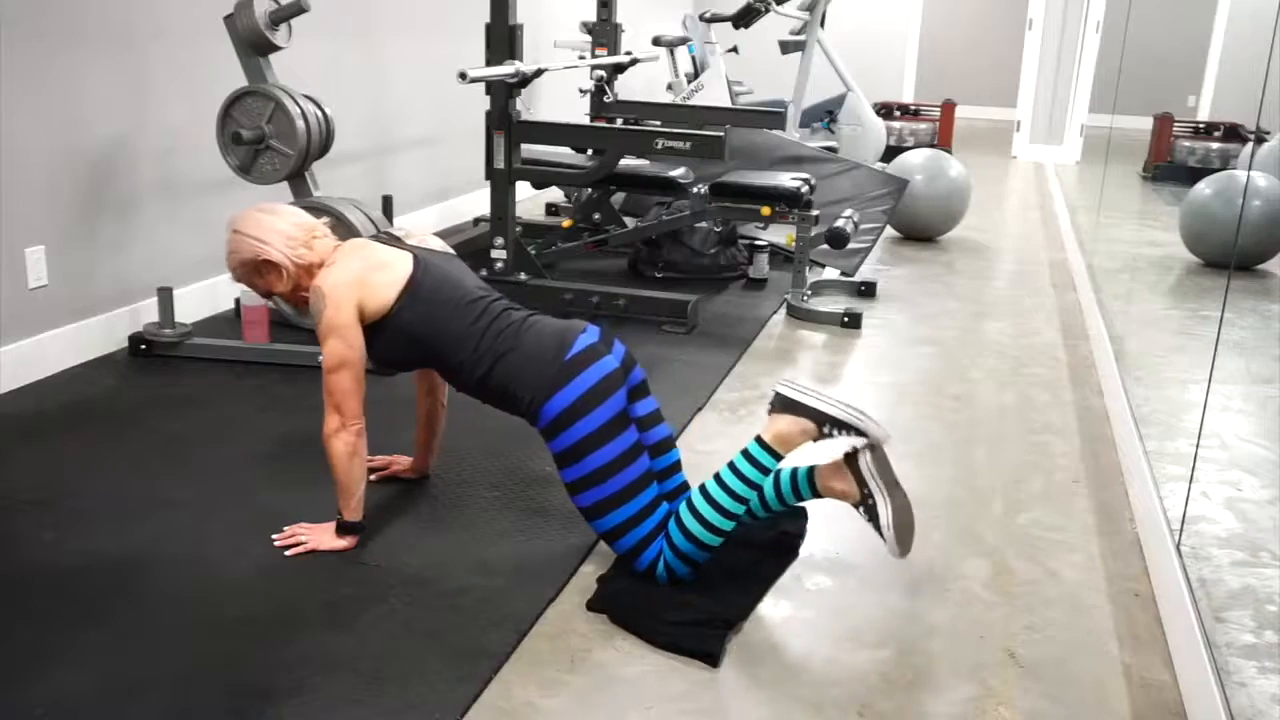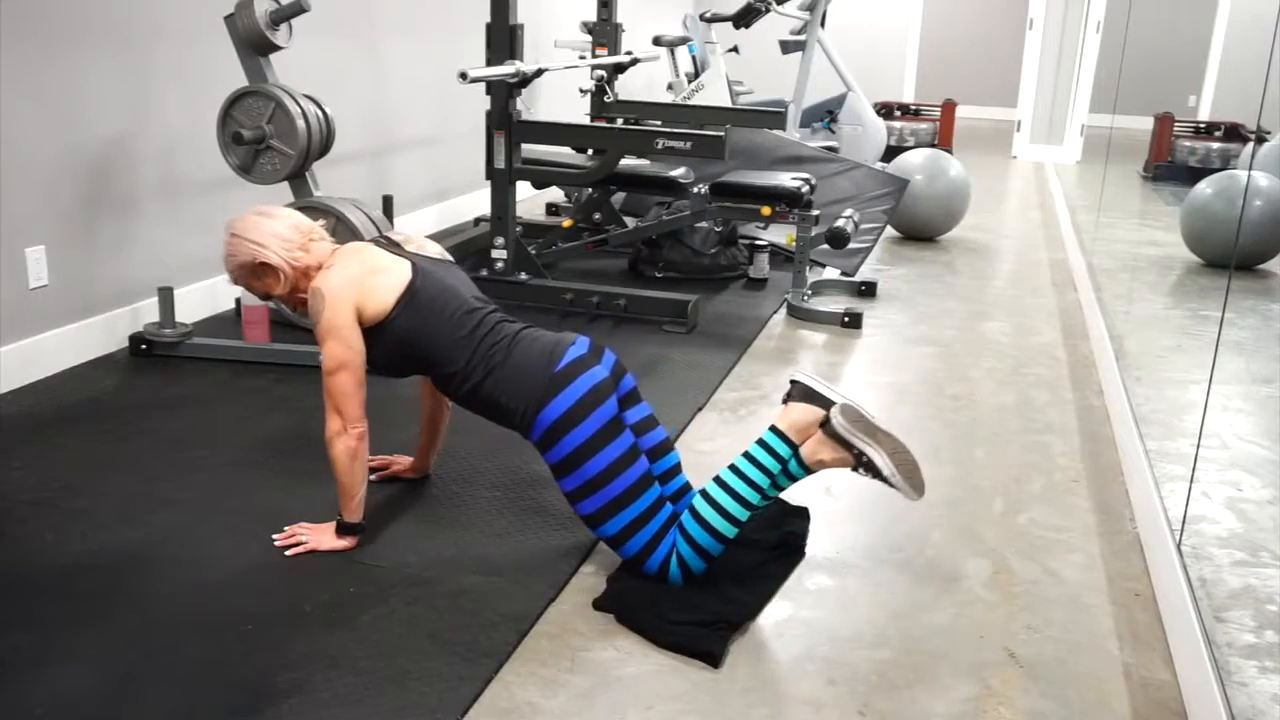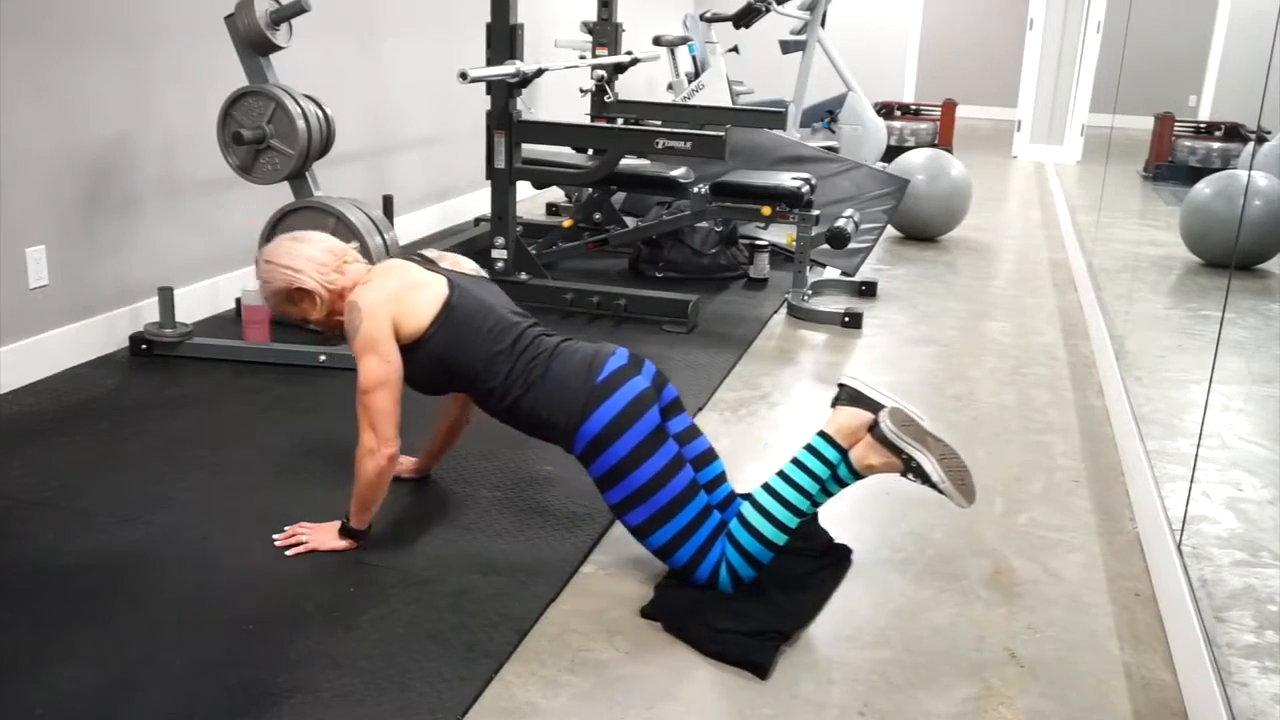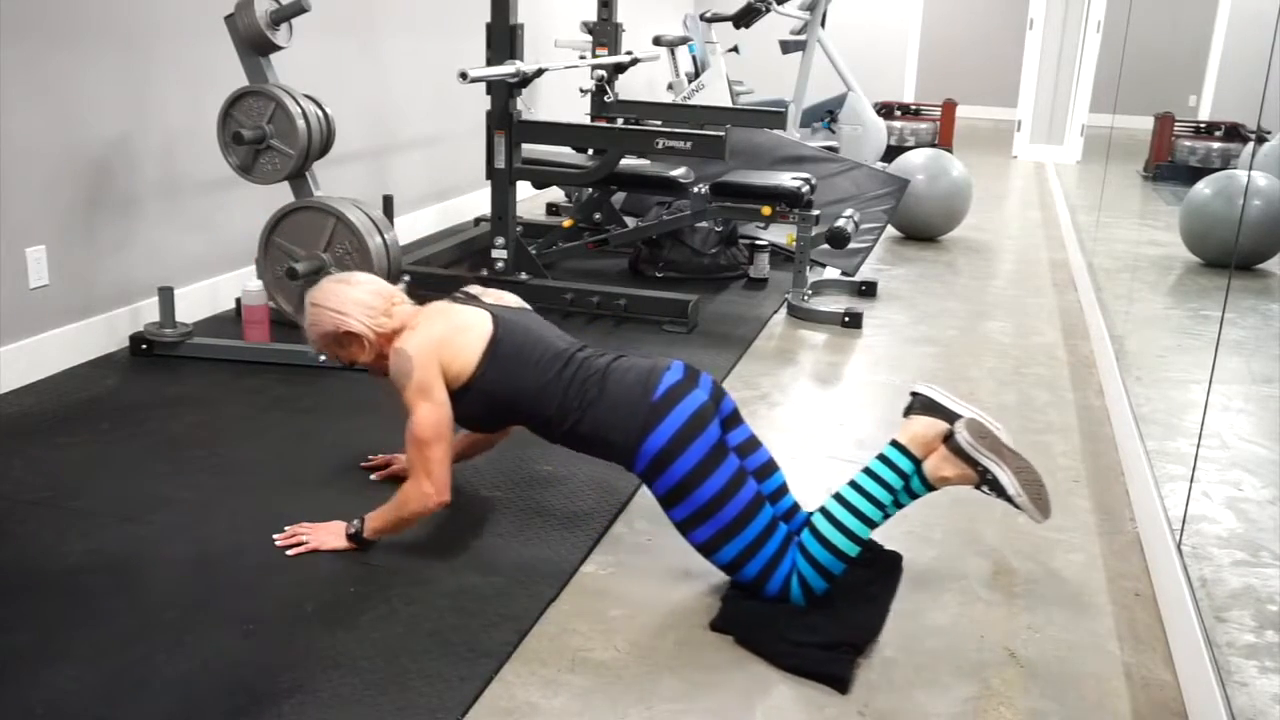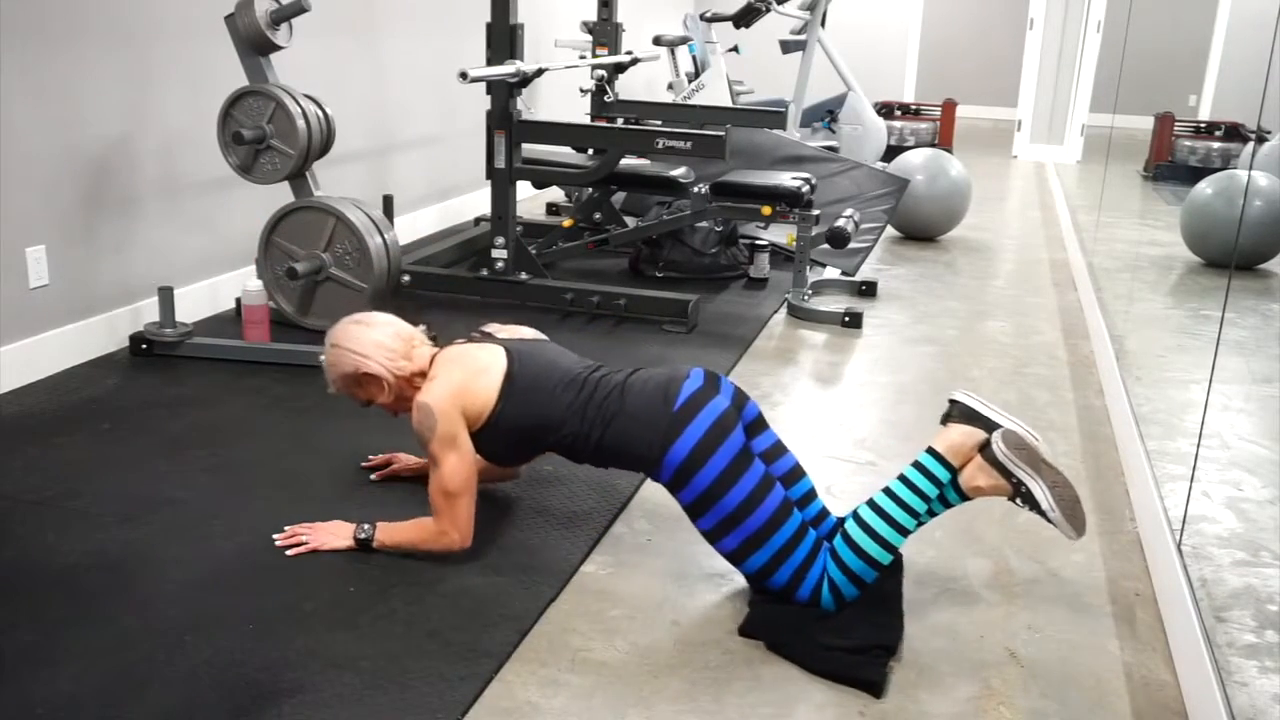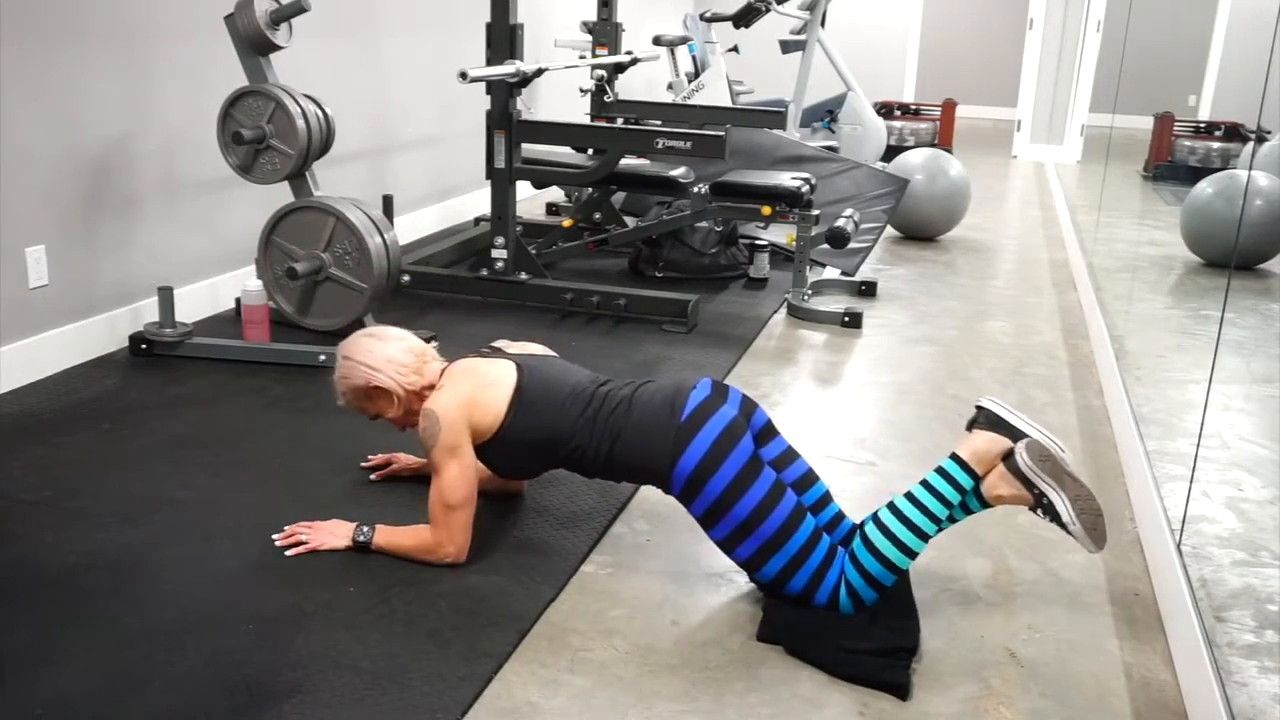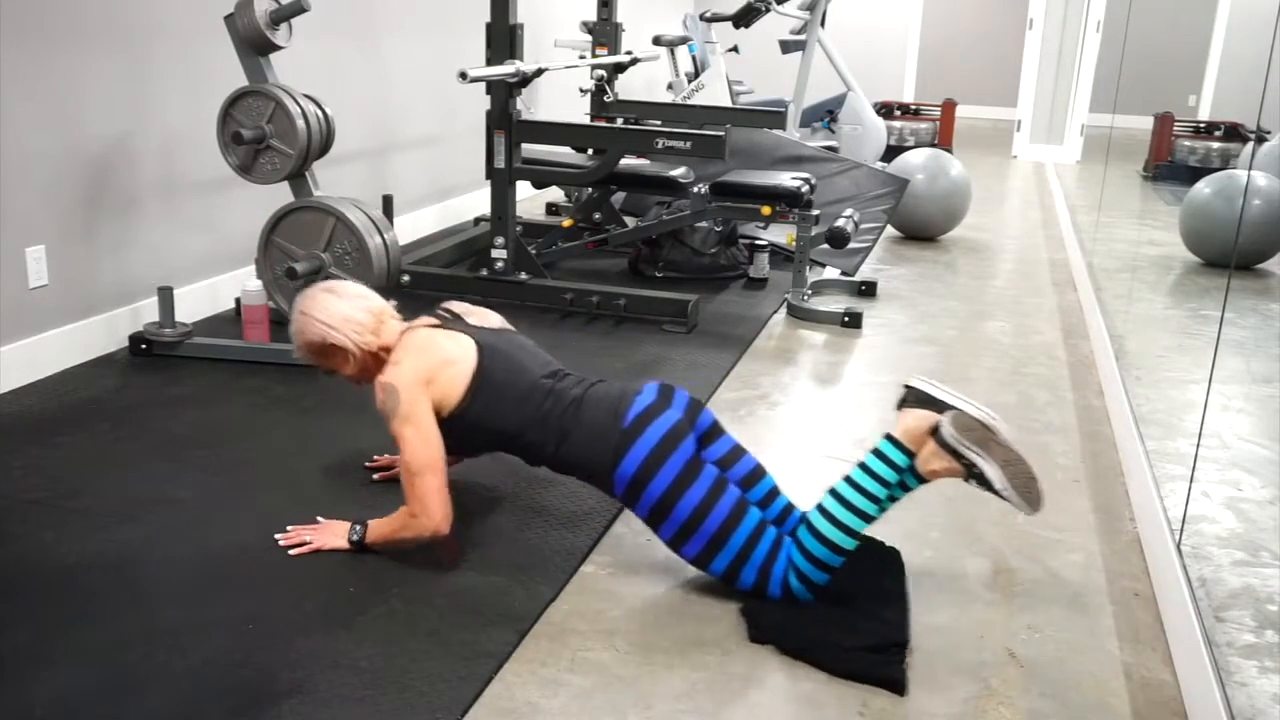
dt=0.5s
person 1, frame 1
left shoulder: (334, 285)
right shoulder: (400, 241)
left elbow: (344, 426)
left wrist: (346, 526)
right wrist: (421, 461)
left hip: (567, 391)
right hip: (596, 353)
left knee: (664, 558)
right knee: (677, 516)
left ankle: (783, 429)
right ankle: (839, 478)
person 1, frame 2
left shoulder: (334, 289)
right shoulder: (399, 246)
left elbow: (347, 429)
left wrist: (346, 525)
right wrist: (421, 460)
left hip: (559, 403)
right hip: (586, 365)
left knee: (675, 559)
right knee: (682, 518)
left ankle: (801, 429)
right ankle: (817, 438)
person 1, frame 3
left shoulder: (369, 305)
right shoulder: (430, 263)
left elbow: (378, 448)
left wrist: (350, 530)
right wrist: (425, 464)
left hip: (602, 417)
right hip: (626, 378)
left knee: (724, 567)
right knee: (730, 526)
left ankle: (851, 439)
right ankle: (857, 430)
person 1, frame 4
left shoulder: (413, 351)
right shoulder: (471, 300)
left elbow: (430, 495)
left wrist: (355, 532)
right wrist: (429, 453)
left hip: (660, 433)
right hip: (682, 392)
left knee: (790, 579)
right knee: (794, 543)
left ankle: (925, 447)
right ankle: (931, 440)
person 1, frame 5
left shoulder: (435, 397)
right shoulder: (487, 340)
left elbow: (453, 533)
right elbow: (510, 452)
left wrist: (360, 533)
right wrist: (432, 462)
left hip: (688, 442)
right hip: (707, 400)
left knee: (824, 585)
right knee: (827, 549)
left ankle: (961, 457)
right ankle: (968, 452)
person 1, frame 6
left shoulder: (441, 410)
right shoulder: (494, 359)
left elbow: (449, 545)
right elbow: (515, 465)
left wrist: (358, 534)
right wrist: (430, 465)
left hip: (695, 453)
right hip: (715, 409)
left knee: (841, 588)
right knee: (842, 554)
left ankle: (984, 465)
right ankle: (988, 457)
person 1, frame 7
left shoulder: (397, 378)
right shoulder: (454, 313)
left elbow: (430, 523)
left wrist: (355, 535)
right wrist: (429, 457)
left hip: (641, 452)
right hip: (663, 410)
left knee: (789, 573)
right knee: (795, 541)
left ankle: (916, 443)
right ankle: (920, 434)
